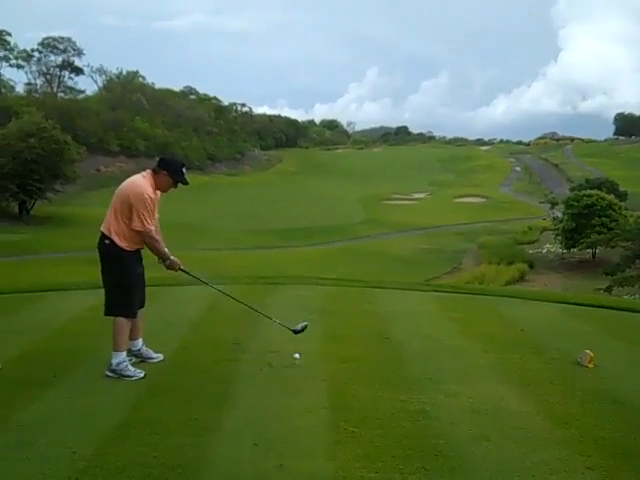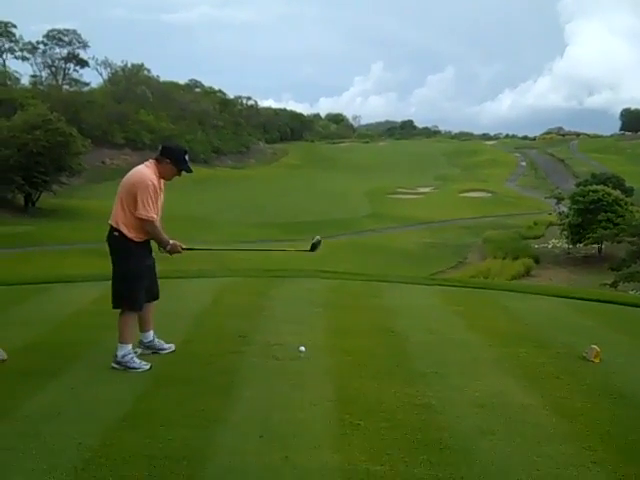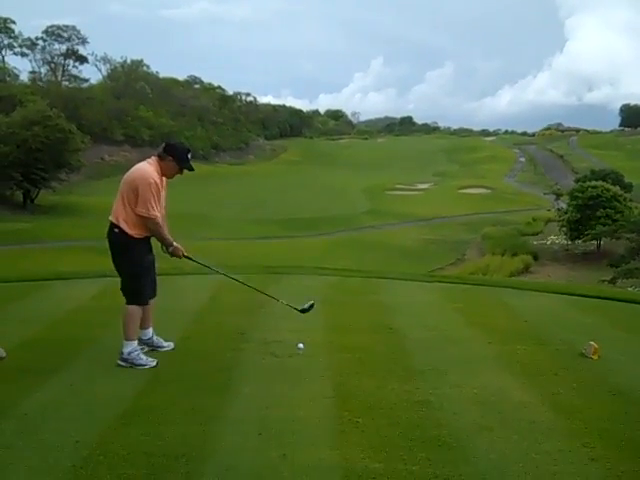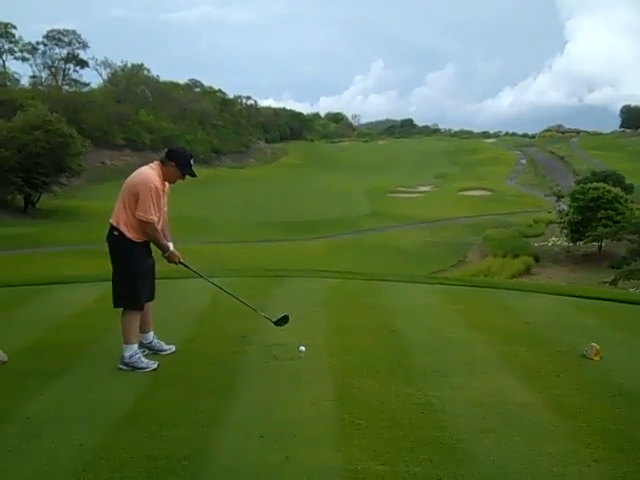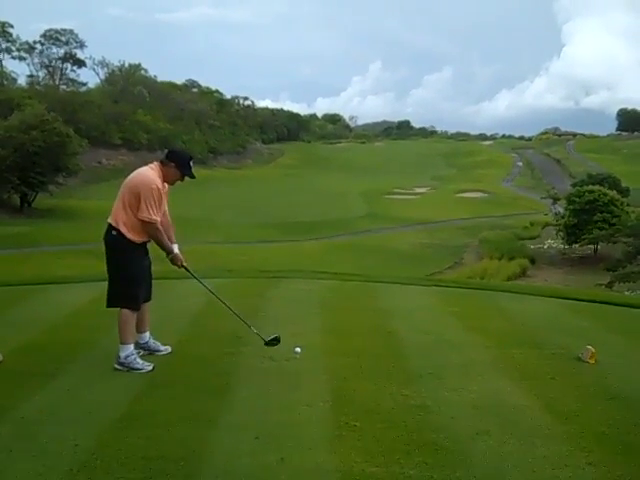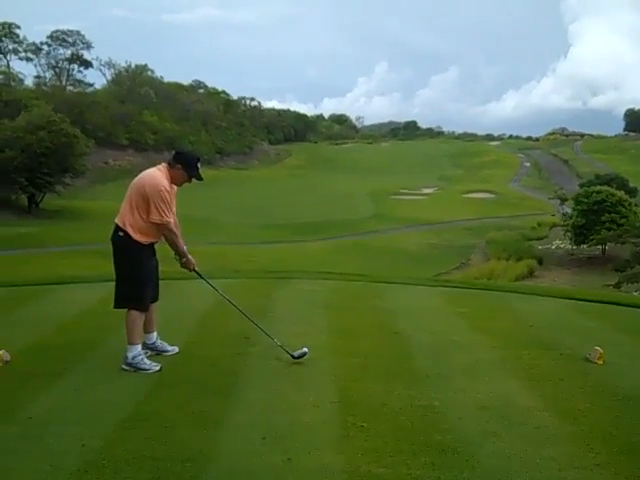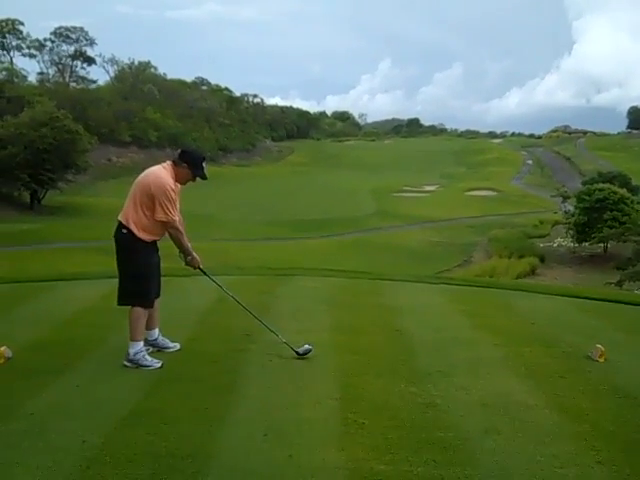
dt=0.4s
person 1, frame 1
left shoulder: (150, 186)
right shoulder: (143, 192)
left elbow: (153, 227)
right elbow: (146, 234)
left wrist: (166, 252)
right wrist: (167, 258)
left hip: (128, 247)
right hip: (117, 249)
left knee: (135, 301)
right knee: (124, 306)
left ankle: (136, 348)
right ankle: (117, 362)
person 1, frame 2
left shoulder: (155, 176)
right shoulder: (146, 180)
left elbow: (154, 217)
right elbow: (148, 222)
left wrist: (165, 241)
right wrist: (167, 243)
left hip: (138, 240)
right hip: (126, 241)
left knee: (148, 294)
right knee: (132, 299)
left ankle: (148, 340)
right ankle: (123, 354)
person 1, frame 3
left shoulder: (157, 174)
right shoulder: (148, 177)
left elbow: (159, 213)
right elbow: (151, 220)
left wrist: (168, 241)
right wrist: (170, 245)
left hip: (137, 236)
right hip: (126, 237)
left knee: (147, 290)
right knee: (136, 295)
left ankle: (146, 337)
right ankle: (129, 351)
person 1, frame 4
left shoulder: (160, 179)
right shoulder: (150, 182)
left elbow: (161, 216)
right elbow: (149, 225)
left wrist: (169, 245)
right wrist: (166, 250)
left hip: (137, 240)
right hip: (126, 241)
left knee: (145, 294)
right knee: (133, 299)
left ankle: (147, 340)
right ankle: (130, 355)
person 1, frame 5
left shoulder: (159, 179)
right shoulder: (150, 182)
left elbow: (164, 217)
right elbow: (152, 225)
left wrist: (174, 246)
right wrist: (170, 252)
left hip: (134, 240)
right hip: (123, 241)
left knee: (143, 294)
right knee: (130, 299)
left ankle: (143, 341)
right ankle: (125, 355)
person 1, frame 6
left shoulder: (166, 179)
right shoulder: (158, 184)
left elbow: (172, 219)
right elbow: (166, 228)
left wrist: (183, 249)
right wrist: (184, 255)
left hip: (142, 241)
right hip: (130, 242)
left knee: (150, 295)
right knee: (137, 300)
left ankle: (151, 341)
right ankle: (133, 356)
person 1, frame 7
left shoulder: (169, 176)
right shoulder: (163, 183)
left elbow: (176, 217)
right elbow: (172, 226)
left wrist: (187, 248)
right wrist: (189, 253)
left hip: (144, 237)
right hip: (133, 239)
left knee: (151, 292)
right knee: (141, 296)
left ankle: (152, 337)
right ankle: (135, 352)
